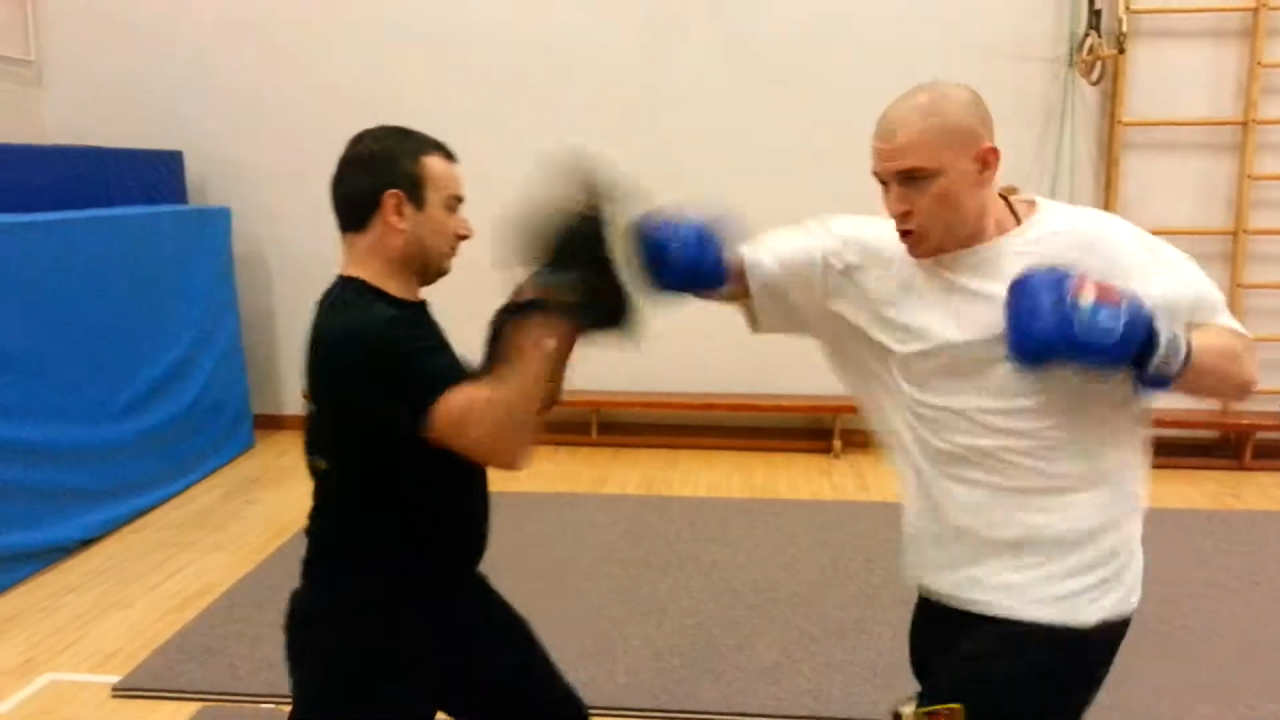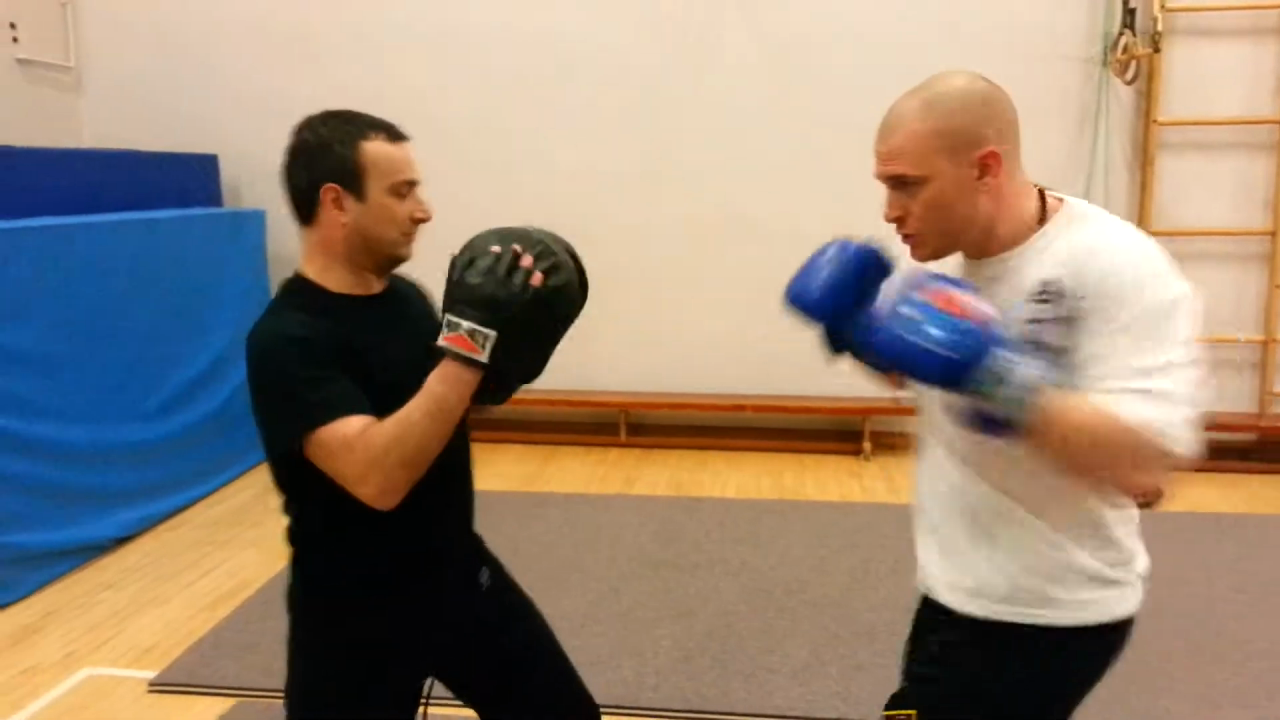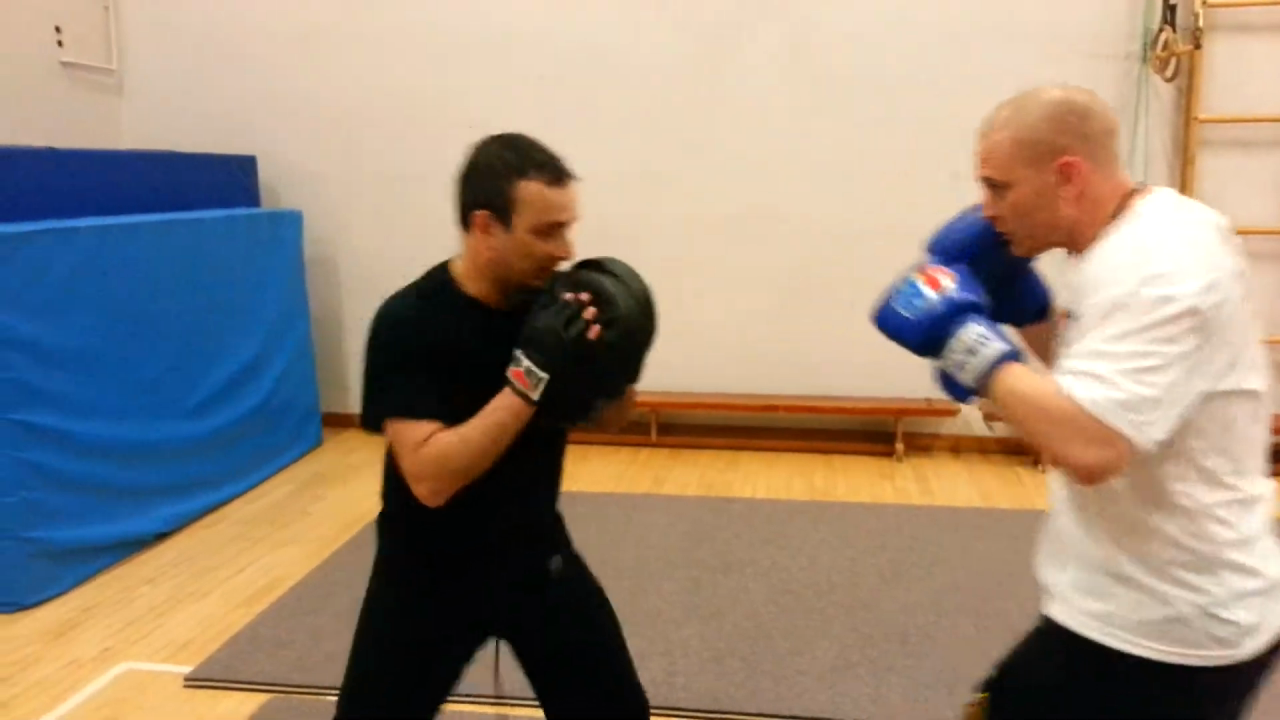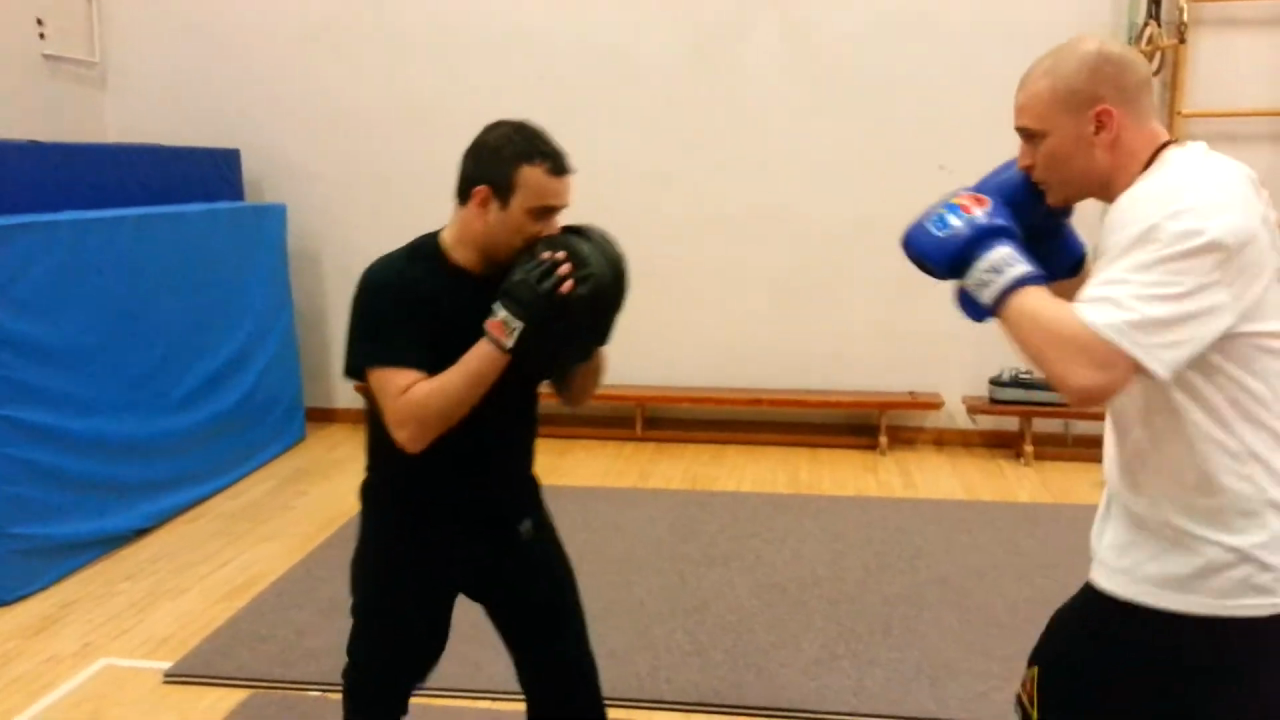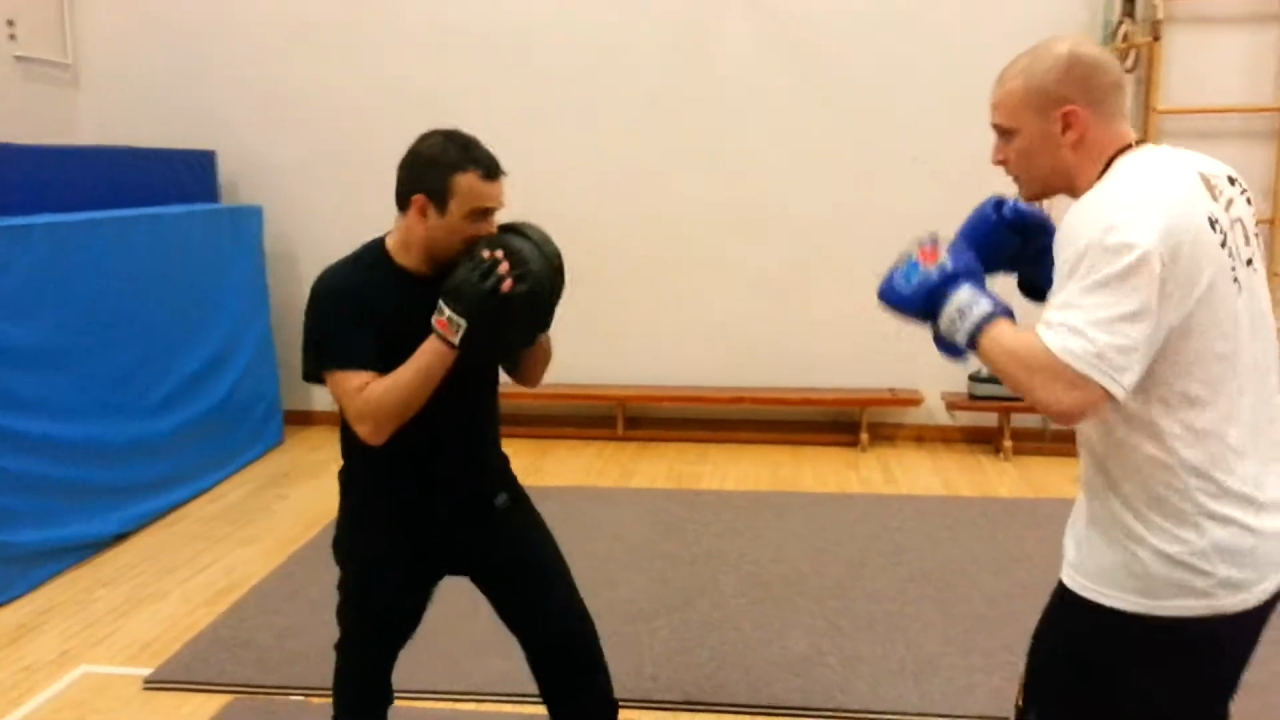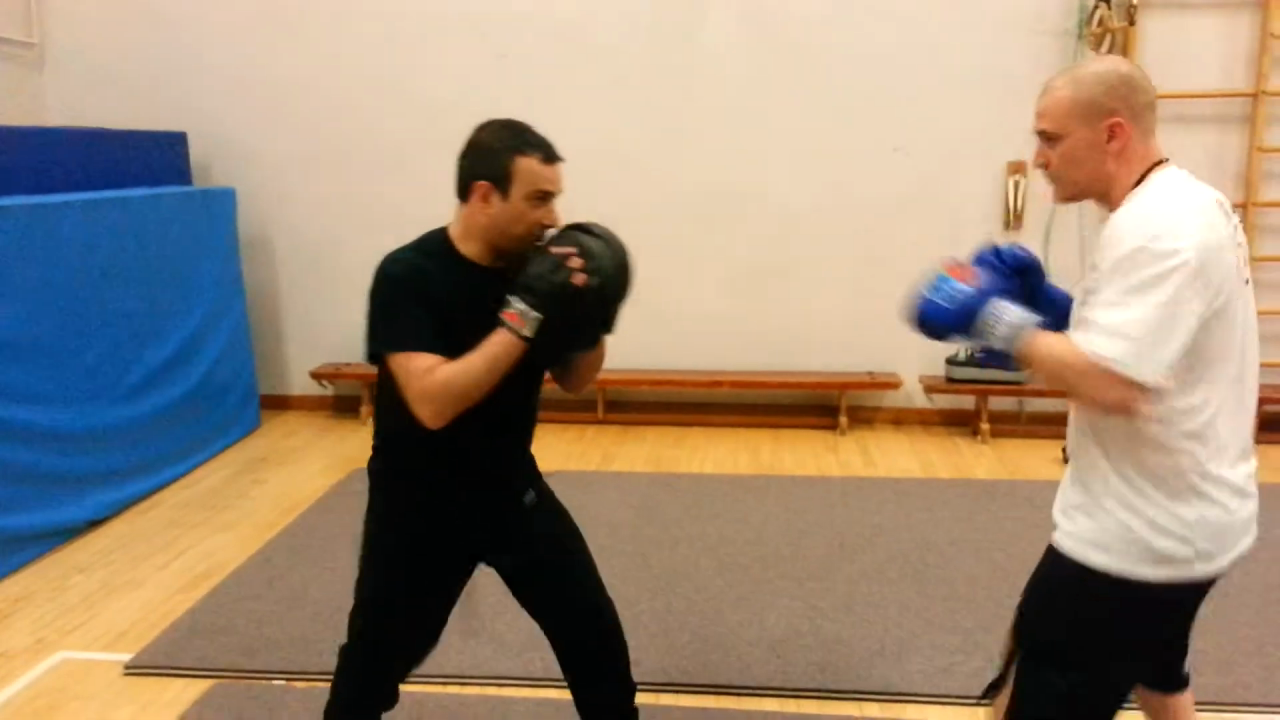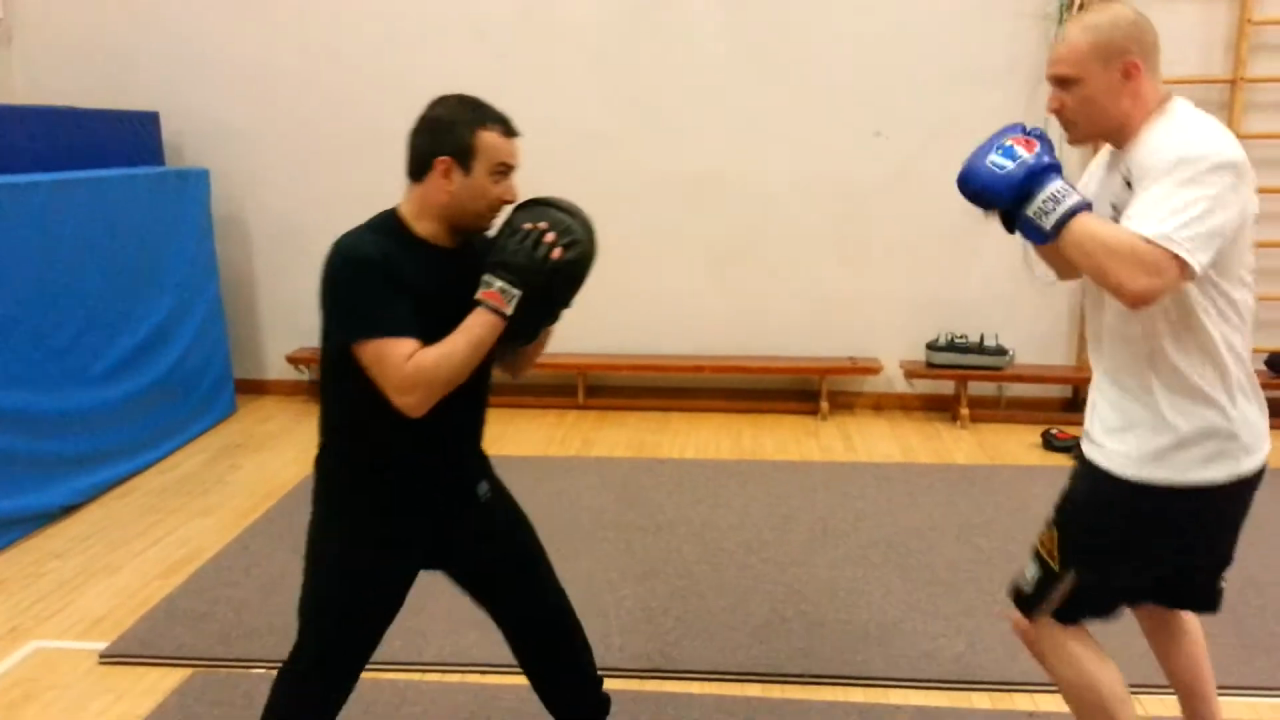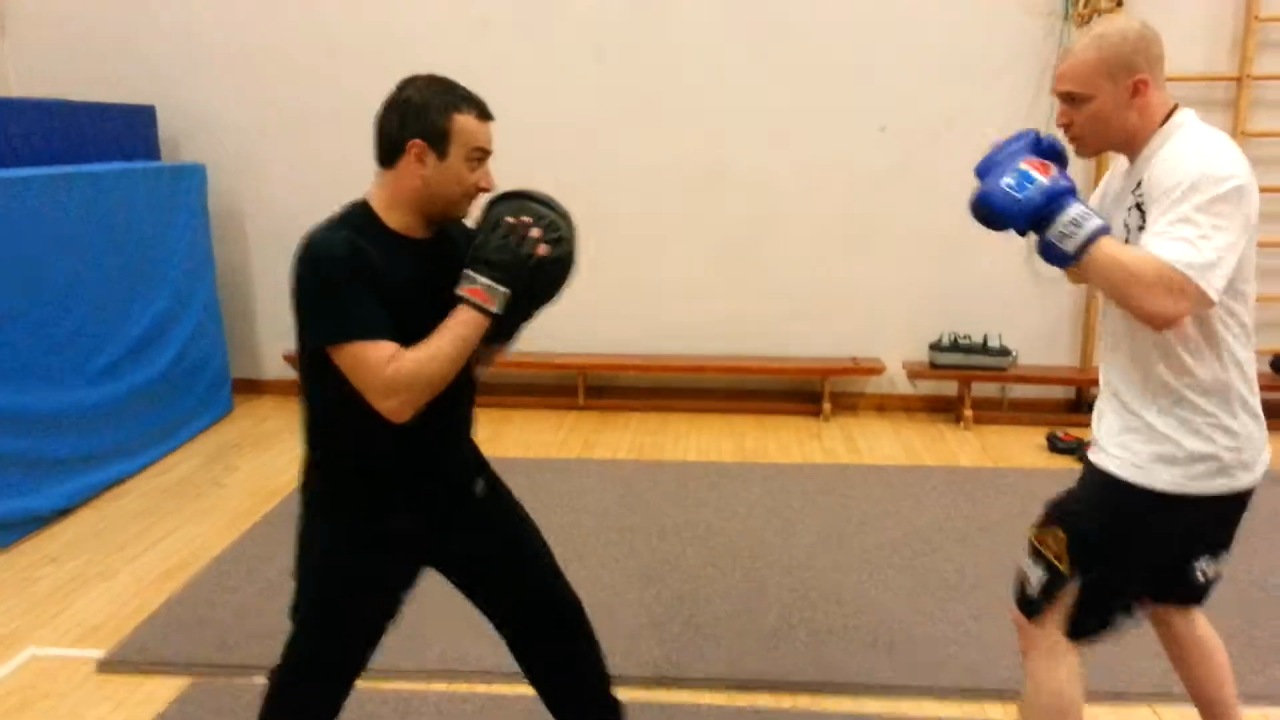
dt=0.3s
person 1, frame 1
left shoulder: (1104, 248)
right shoulder: (857, 256)
left elbow: (1236, 371)
right elbow: (733, 276)
left wrist: (1153, 343)
right wrist: (700, 254)
left hip: (1065, 592)
right hip: (955, 580)
person 1, frame 2
left shoulder: (1117, 270)
right shoulder: (939, 251)
left elbow: (1144, 465)
left wrist: (1004, 369)
right wrist: (861, 318)
left hip: (1050, 602)
right hip: (973, 579)
person 1, frame 3
left shoulder: (1151, 269)
right shoulder: (1160, 227)
left elbow: (1086, 446)
right elbow: (1096, 383)
left wrist: (968, 338)
right wrist: (1017, 300)
left hip: (1150, 625)
person 1, frame 4
left shoulder: (1177, 213)
right shoulder: (1207, 182)
left elbow: (1085, 370)
right elbow: (1120, 330)
left wrist: (994, 260)
right wrist: (1044, 250)
left hip: (1196, 575)
person 1, frame 5
left shoulder: (1118, 219)
right shoulder: (1204, 177)
left elbow: (1062, 389)
left wrist: (958, 301)
right wrist: (1044, 264)
left hip: (1164, 565)
person 1, frame 6
left shoulder: (1156, 233)
right shoulder: (1188, 207)
left elbow: (1111, 385)
left wrist: (997, 317)
right wrist: (1043, 303)
left hip: (1136, 536)
right hip: (1196, 520)
right knee: (1146, 664)
person 1, frame 7
left shoulder: (1198, 153)
right shoulder: (1122, 155)
left elbow: (1137, 277)
right elbow: (1083, 259)
left wrist: (1043, 192)
right wrist: (1027, 197)
left hip: (1172, 454)
right hip: (1175, 441)
left knee: (1042, 617)
right knee: (1159, 598)
person 1, frame 8
left shoulder: (1204, 167)
right shoulder: (1136, 158)
left elbow: (1160, 299)
right elbow: (1107, 260)
left wrist: (1059, 214)
right wrist: (1045, 196)
left hip: (1174, 456)
right hip: (1198, 448)
left knee: (1047, 620)
right knee: (1169, 603)
person 2, frame 1
left shoulder: (392, 312)
right shoulder: (361, 332)
left elbow: (477, 408)
right elbow: (499, 438)
left wrist: (526, 333)
right wrist: (566, 303)
left hip: (449, 599)
right hip: (360, 626)
person 2, frame 2
left shoulder: (403, 298)
right shoulder: (290, 339)
left elbow: (473, 396)
right elbow: (377, 478)
left wrist: (514, 332)
left hip: (463, 575)
right hip: (356, 612)
person 2, frame 3
left shoulder: (545, 301)
right shoulder: (408, 324)
left elbow: (610, 413)
right elbow: (431, 478)
right wrist: (530, 373)
left hip: (536, 554)
right hip: (430, 573)
person 2, frame 4
left shoulder: (525, 276)
right shoulder: (393, 286)
left elbow: (574, 392)
right elbow: (411, 424)
right wrist: (504, 325)
left hip: (512, 519)
right hip: (409, 530)
person 2, frame 5
left shoulder: (473, 272)
right shoulder: (345, 290)
left elbow: (527, 375)
right elbow: (371, 419)
right wrist: (452, 322)
left hip: (486, 495)
right hip: (388, 515)
left knee: (567, 639)
right knee: (364, 661)
person 2, frame 6
left shoulder: (534, 269)
right shoulder: (409, 276)
left elbow: (575, 378)
right elbow: (432, 403)
right wrist: (522, 314)
left hip: (512, 490)
right hip: (418, 502)
left knee: (592, 628)
right knee: (377, 650)
person 2, frame 7
left shoulder: (480, 249)
right shoulder: (365, 259)
left elbow: (514, 359)
right elbow: (413, 389)
right wrist: (499, 295)
left hip: (462, 484)
right hip: (367, 502)
left knee: (548, 623)
right knee: (324, 664)
person 2, frame 8
left shoulder: (454, 236)
right shoulder: (336, 256)
right elbow: (395, 393)
left wrist: (515, 281)
right wrist: (485, 289)
left hip: (457, 482)
right hip: (360, 503)
left knee: (554, 621)
